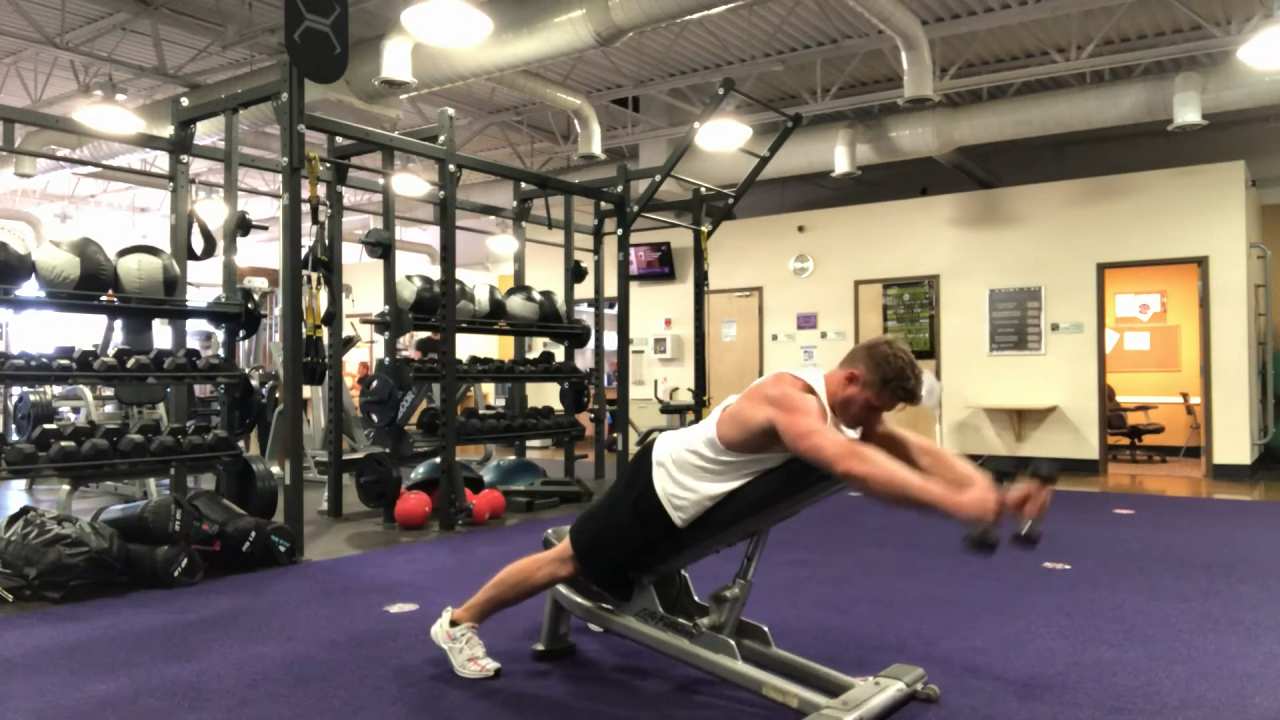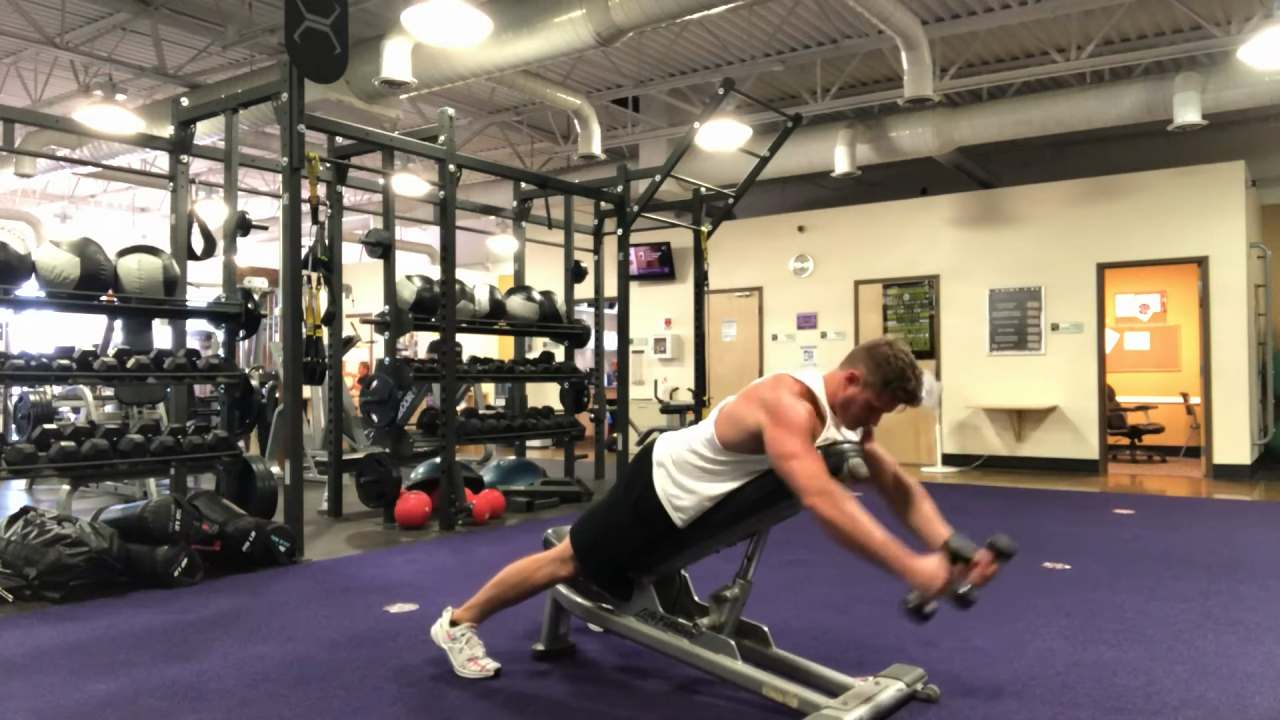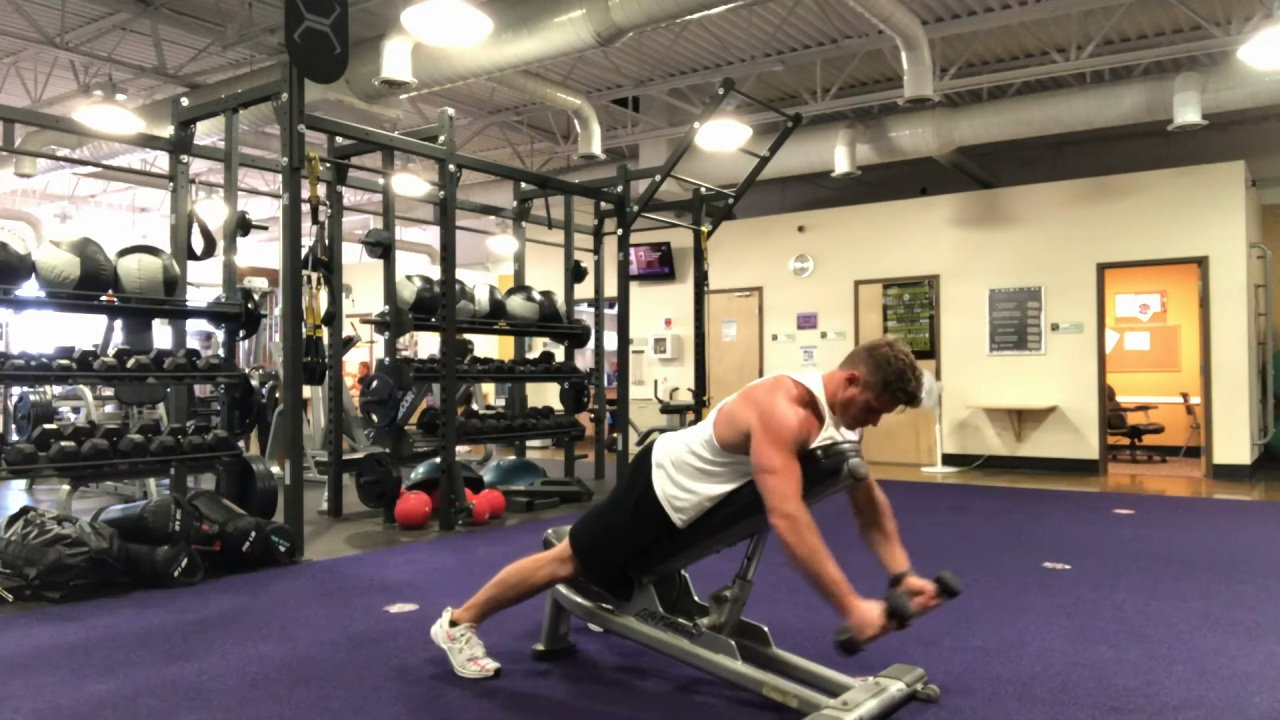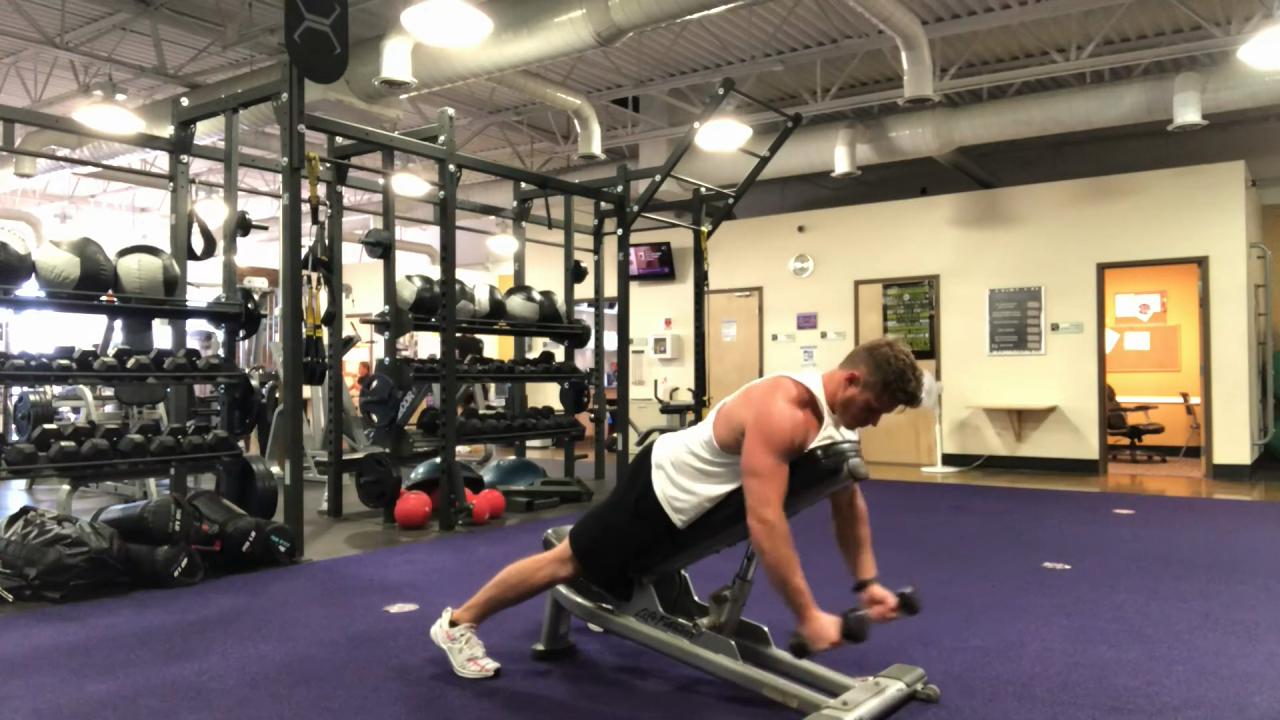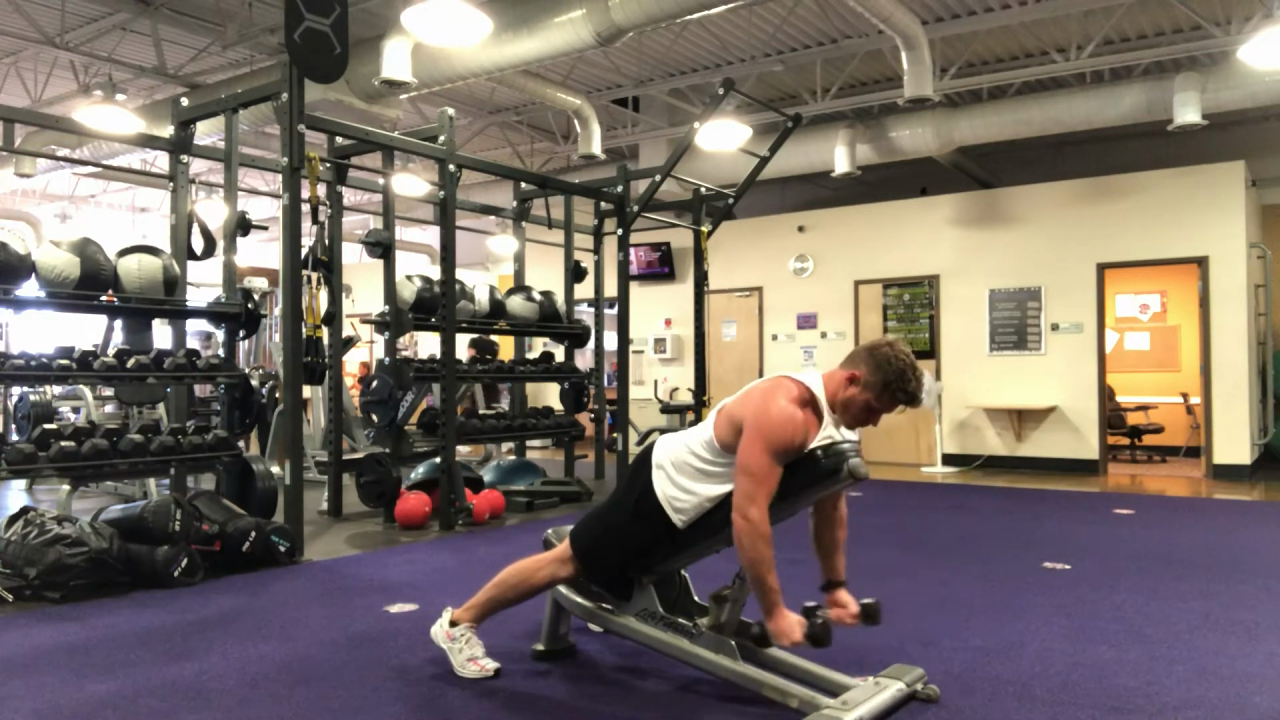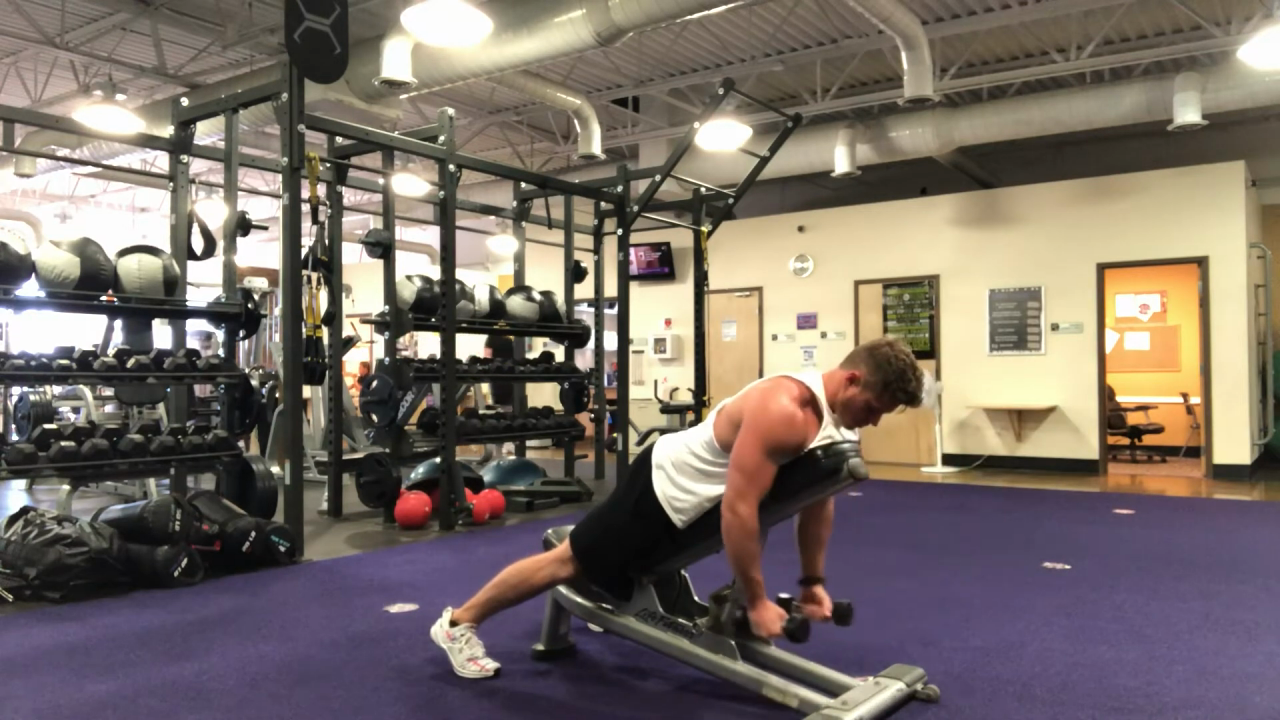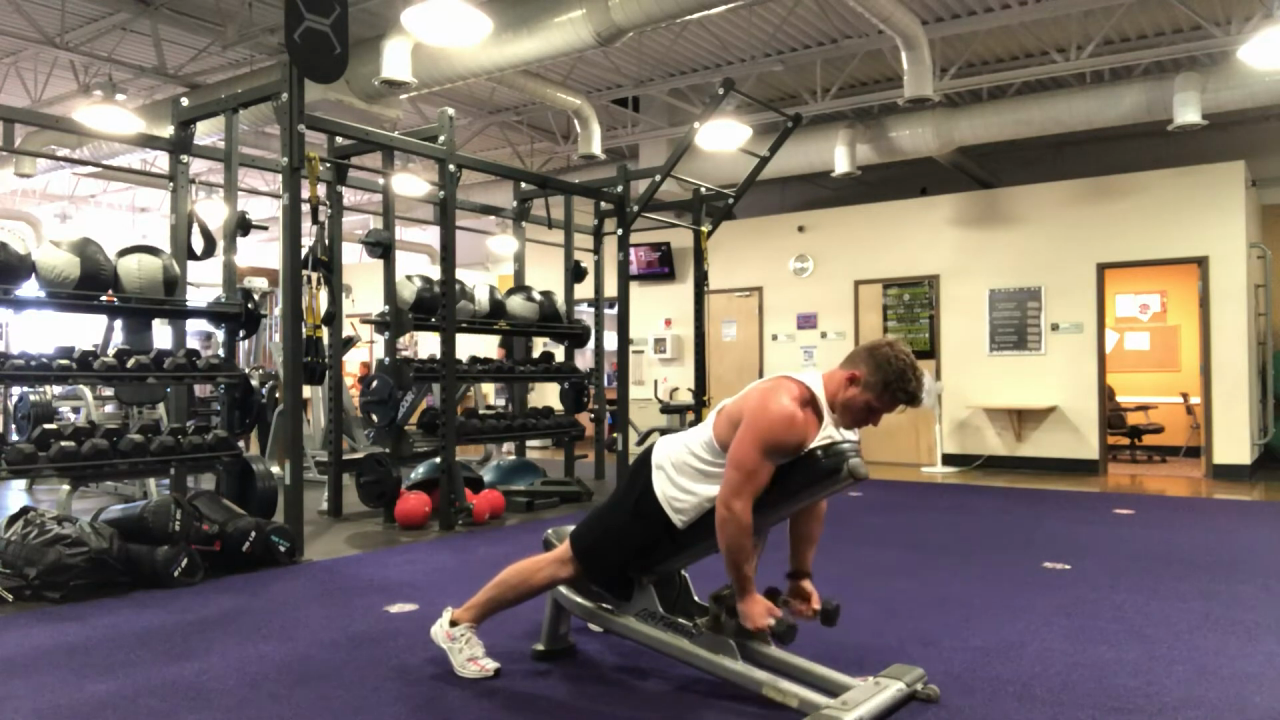
dt=0.2s
person 1, frame 1
left shoulder: (843, 406)
right shoulder: (790, 401)
left elbow: (915, 449)
right elbow: (853, 466)
left wrist: (994, 489)
right wrist: (959, 502)
left hip: (695, 502)
right hip: (662, 487)
left knee: (608, 560)
right knee: (568, 559)
right ankle: (459, 623)
person 1, frame 2
left shoulder: (845, 411)
right shoulder: (788, 406)
left elbow: (898, 484)
right elbow: (821, 498)
left wrist: (948, 546)
right wrist: (910, 566)
left hip: (698, 504)
right hip: (663, 489)
right knee: (569, 560)
right ankle: (459, 623)
person 1, frame 3
left shoulder: (840, 414)
right shoulder: (785, 411)
left elbow: (868, 499)
right elbow: (786, 516)
left wrist: (903, 575)
right wrist: (851, 606)
left hip: (695, 506)
right hip: (662, 491)
right knee: (569, 561)
right ankle: (459, 623)
person 1, frame 4
left shoulder: (836, 411)
right shoulder: (784, 411)
left elbow: (848, 503)
right elbow: (764, 519)
left wrist: (868, 582)
right wrist: (809, 615)
left hip: (692, 504)
right hip: (662, 491)
right knee: (569, 561)
right ankle: (458, 624)
person 1, frame 5
left shoulder: (835, 412)
right shoulder: (784, 411)
left elbow: (830, 504)
right elbow: (748, 515)
left wrist: (835, 585)
right wrist: (775, 613)
left hip: (691, 502)
right hip: (663, 490)
right knee: (569, 561)
right ankle: (459, 622)
person 1, frame 6
left shoulder: (833, 411)
right shoulder: (783, 410)
left elbow: (817, 501)
right elbow: (738, 509)
left wrist: (812, 580)
right wrist: (757, 603)
left hip: (690, 502)
right hip: (663, 491)
right knee: (569, 561)
right ankle: (459, 623)
person 1, frame 7
left shoulder: (833, 412)
right shoulder: (783, 411)
left elbow: (810, 497)
right elbow: (732, 506)
left wrist: (799, 575)
right wrist: (746, 595)
left hip: (687, 504)
right hip: (662, 492)
right knee: (569, 562)
right ankle: (459, 622)
